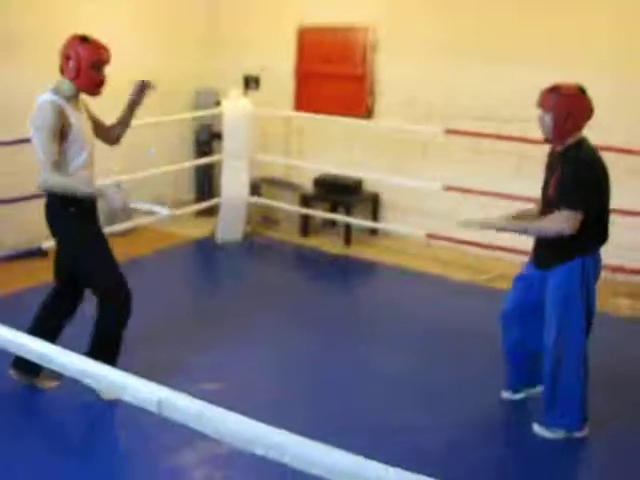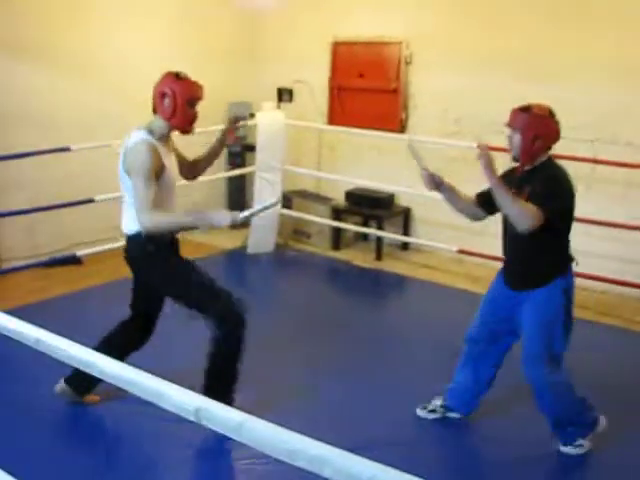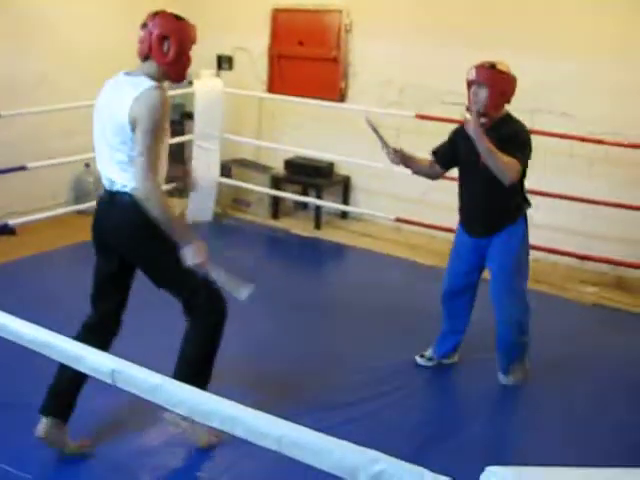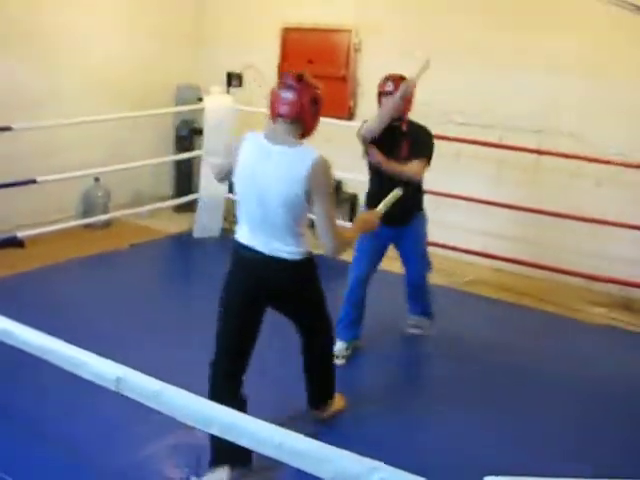
dt=1s
person 1, frame 1
left shoulder: (77, 105)
right shoulder: (50, 109)
left elbow: (111, 137)
right elbow: (47, 179)
left wrist: (133, 105)
right wrist: (102, 190)
left hip: (79, 208)
right hip: (68, 211)
left knee: (68, 290)
right knee: (117, 294)
left ankle: (26, 365)
person 1, frame 2
left shoulder: (161, 142)
right shoulder: (143, 150)
left elbow: (190, 172)
right elbow: (148, 221)
left wrist: (221, 143)
right wrist: (207, 217)
left hip: (151, 248)
right hip: (152, 251)
left knee: (140, 324)
right knee: (229, 313)
left ankle: (77, 382)
right ankle: (217, 401)
person 1, frame 3
left shoulder: (115, 84)
right shoulder: (151, 98)
right elbow: (145, 185)
left wrist: (167, 174)
right wrist: (188, 240)
left hip: (107, 213)
right hip: (136, 219)
left knee: (101, 319)
right knee: (208, 307)
left ankle: (53, 419)
person 1, frame 4
left shoulder: (246, 143)
right shoulder: (315, 165)
left elbow: (219, 174)
right elbow: (333, 245)
right wrist: (366, 221)
left hip: (246, 267)
right hip: (293, 272)
left knee: (227, 367)
right knee: (317, 332)
right ankle: (323, 401)
person 2, frame 1
left shoulder: (584, 164)
right shoulder: (558, 155)
left elbow: (566, 223)
left wrist: (509, 224)
right wrist: (523, 215)
left hip: (572, 265)
right hip: (545, 260)
left knee: (563, 341)
right knee: (516, 315)
left ankle: (567, 420)
right ankle: (526, 379)
person 2, frame 2
left shoulder: (554, 181)
right shoulder: (514, 175)
left elbow: (526, 223)
right elbow: (477, 210)
left wrist: (494, 179)
right wrist: (441, 186)
left hip: (547, 287)
right hip: (511, 280)
left knee: (539, 363)
right knee: (480, 340)
left ankle: (582, 425)
right ankle: (457, 401)
person 2, frame 3
left shoulder: (515, 132)
right shoulder: (463, 131)
left elbow: (510, 175)
right elbow: (433, 167)
left wrist: (481, 138)
right wrist: (405, 159)
left hip: (507, 230)
right hip: (470, 227)
left knee: (508, 301)
right knee: (456, 290)
left ankle: (514, 360)
right ankle: (446, 348)
person 2, frame 4
left shoulder: (420, 134)
right shoulder: (373, 128)
left elbow: (416, 172)
right elbow: (366, 135)
left wrist: (384, 163)
right wrist: (391, 106)
left hip: (411, 219)
right hip: (377, 217)
left knee: (417, 272)
right knee: (359, 277)
left ankle: (420, 314)
right ankle: (345, 338)
